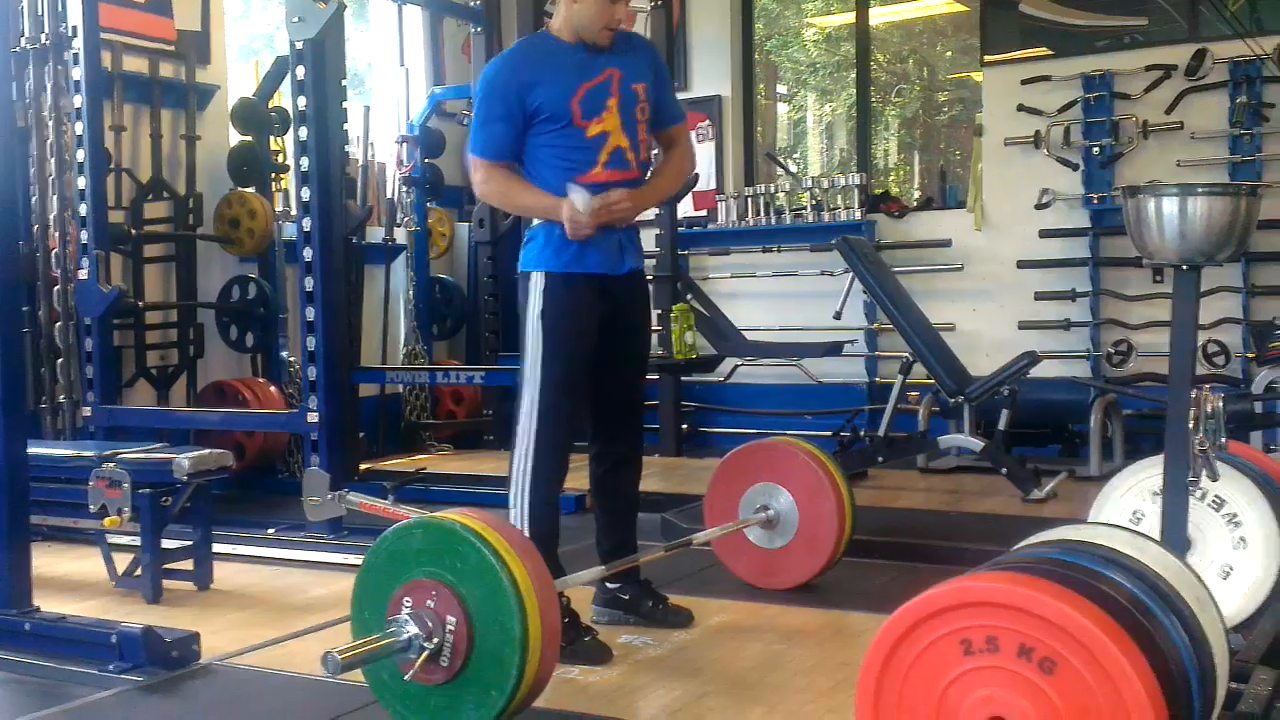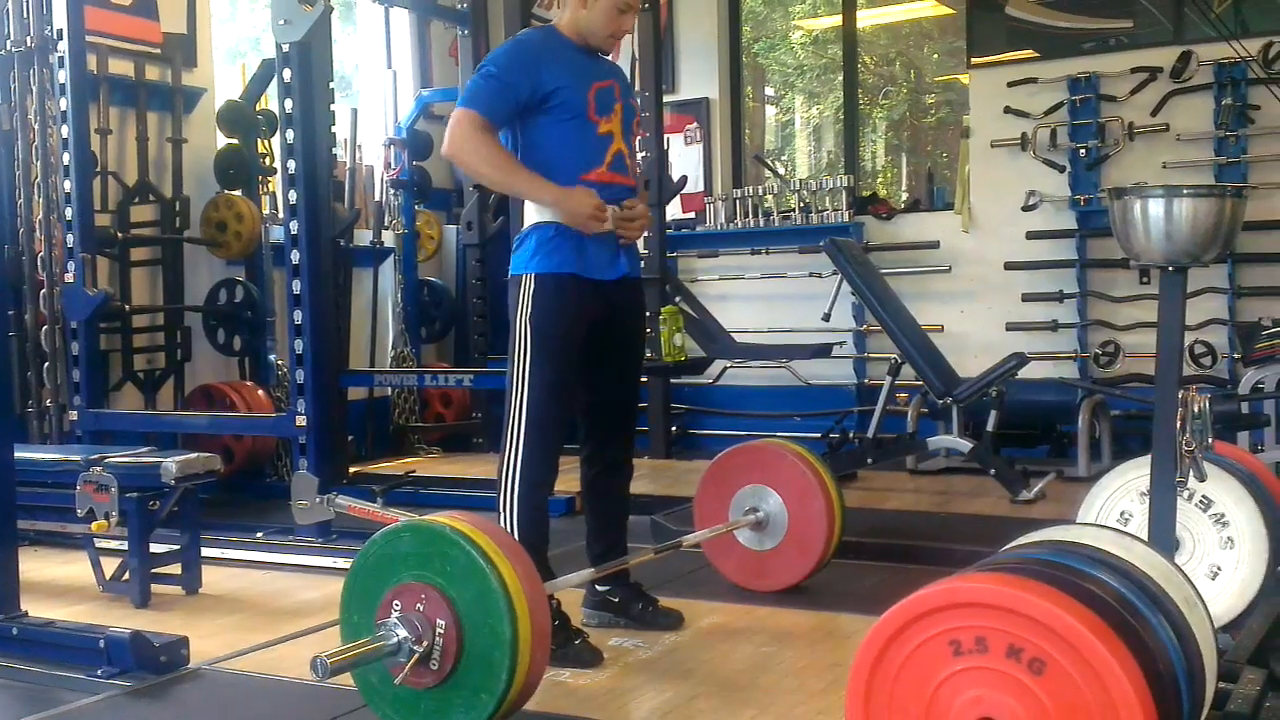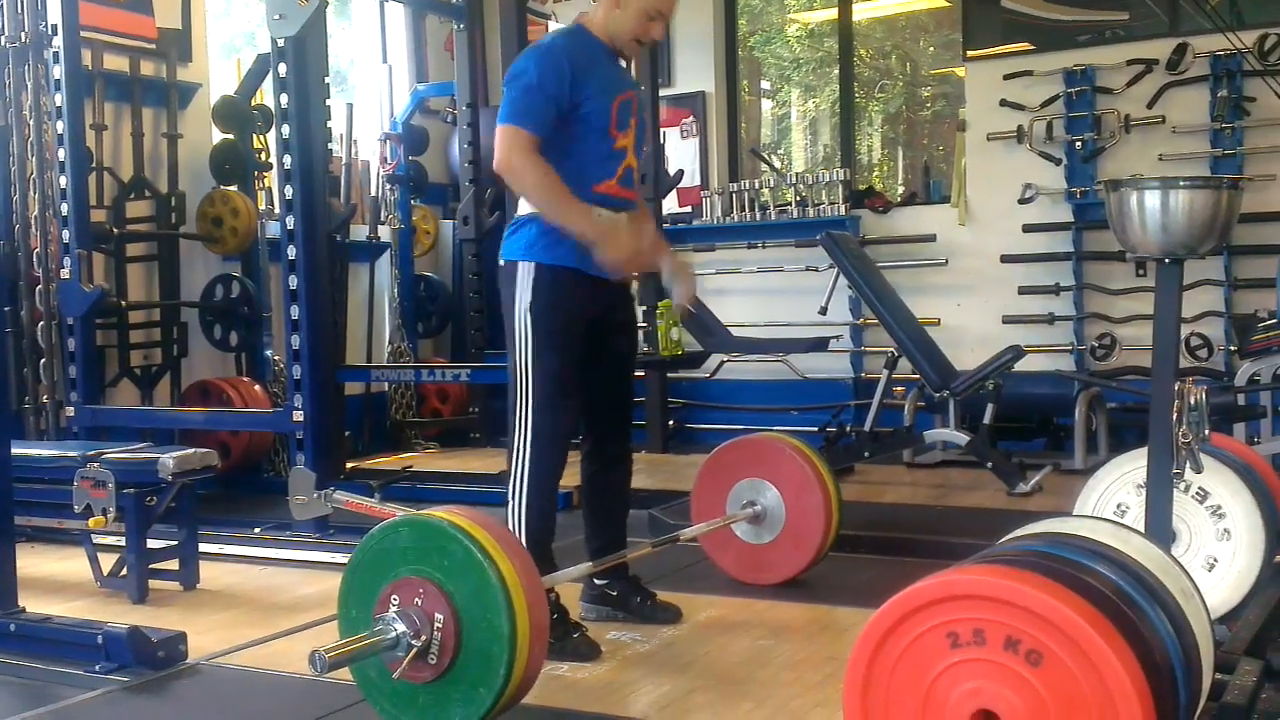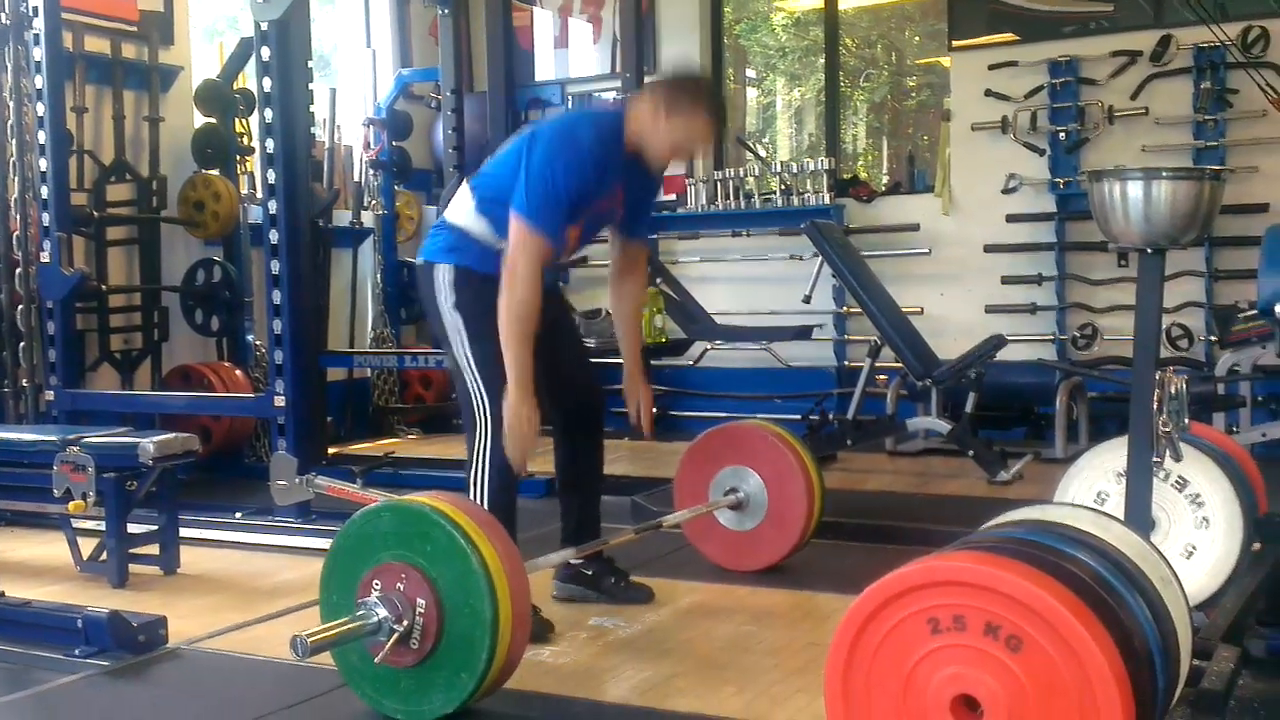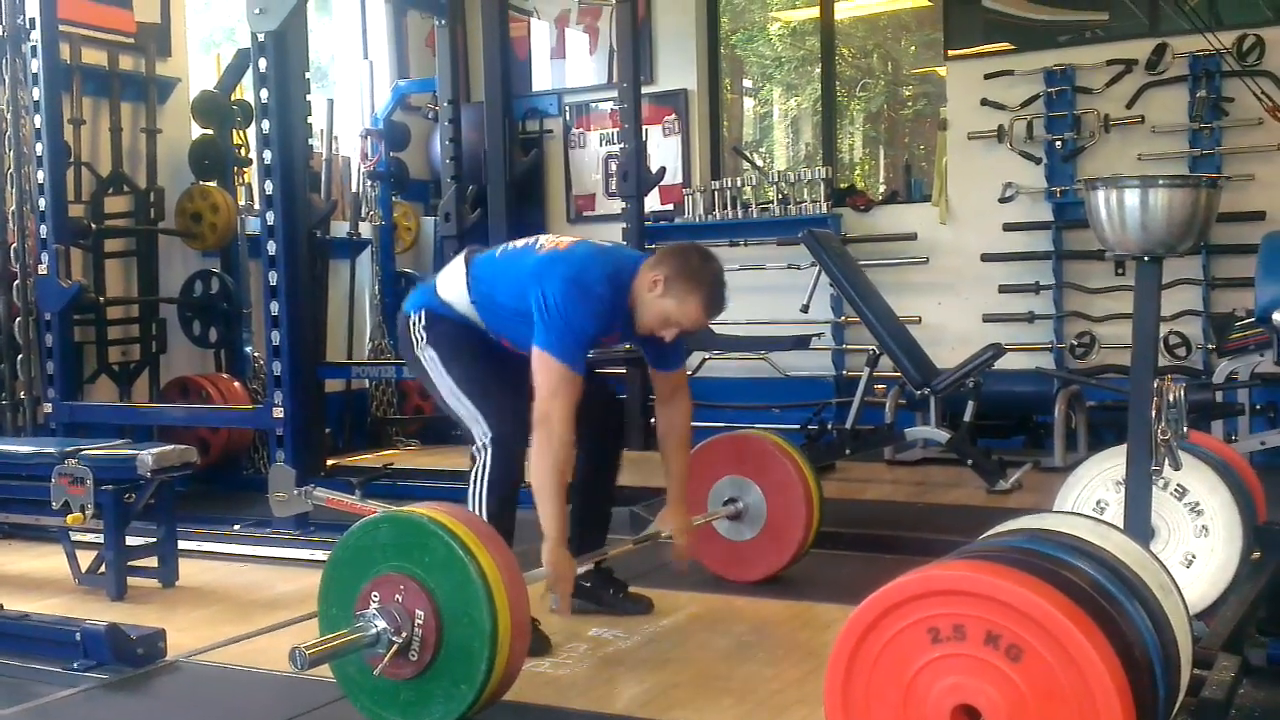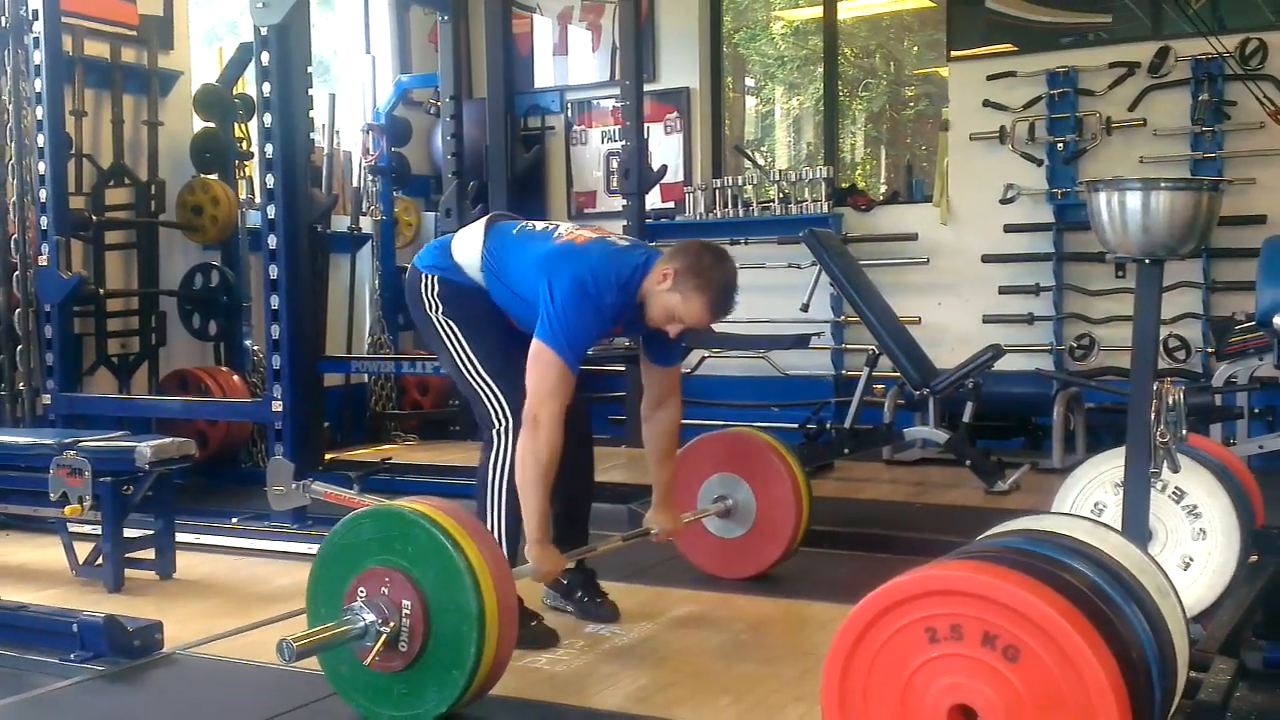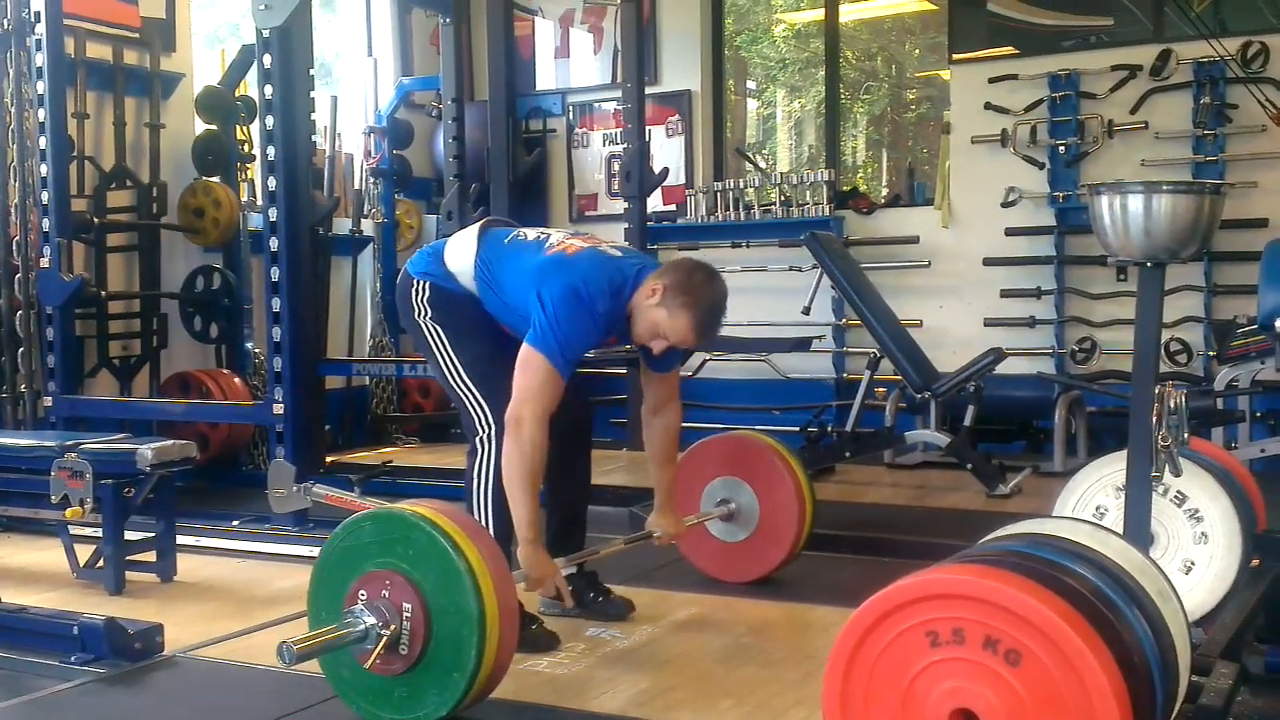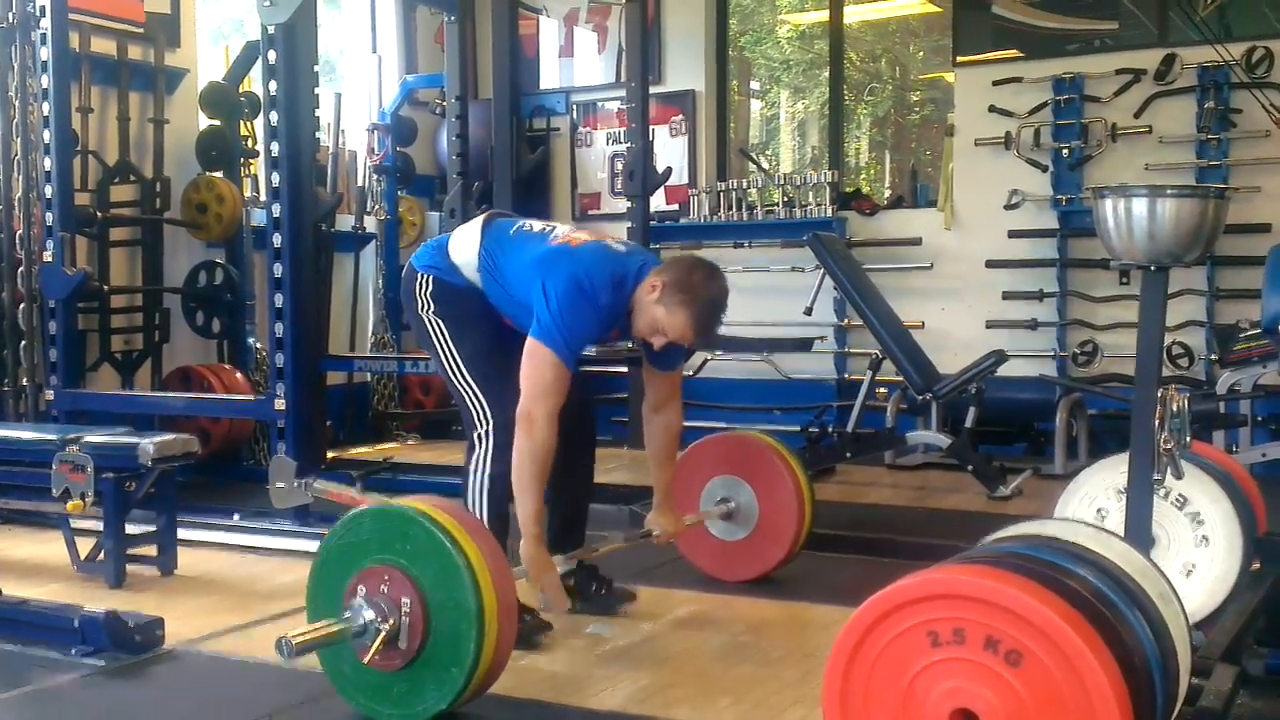
dt=0.5s
person 1, frame 1
left shoulder: (642, 58)
right shoulder: (516, 70)
left elbow: (679, 148)
right elbow: (486, 175)
left wrist: (641, 197)
right wrist: (562, 209)
left hip: (625, 268)
right hip: (560, 269)
left knee: (621, 429)
right knee: (546, 435)
left ankle: (618, 583)
person 1, frame 2
left shoulder: (613, 75)
right shoulder: (528, 56)
right elbow: (460, 140)
left wrist: (640, 209)
right wrist: (557, 198)
left hip: (619, 271)
right hip: (553, 269)
left knee: (613, 436)
right knee: (537, 439)
left ankle: (609, 585)
person 1, frame 3
left shoulder: (621, 80)
right shoulder: (553, 59)
right elbow: (511, 157)
left wrist: (657, 251)
right wrist: (598, 236)
left hip: (603, 274)
right hip: (548, 265)
left knee: (611, 430)
right knee: (545, 428)
left ankle: (608, 581)
person 1, frame 4
left shoulder: (643, 167)
right shoulder: (571, 143)
left elbow: (630, 269)
right elbow: (522, 268)
left wrist: (633, 369)
right wrist: (518, 394)
left hip: (528, 277)
right hip: (465, 264)
left knee: (583, 404)
right knee: (501, 424)
left ankle: (582, 562)
person 1, frame 5
left shoulder: (663, 297)
right shoulder: (580, 289)
left elbow: (673, 399)
right elbow: (550, 417)
left wrist: (677, 504)
right wrist: (554, 544)
left hip: (504, 329)
right hip: (441, 318)
left knee: (604, 418)
right knee: (503, 432)
left ankle: (582, 574)
person 1, frame 6
left shoulder: (666, 293)
right shoulder: (586, 286)
left elbow: (662, 402)
right elbow: (541, 413)
left wrist: (662, 503)
right wrist: (538, 542)
left hip: (506, 292)
right hip: (450, 282)
left knee: (574, 420)
right knee: (513, 418)
left ankle: (569, 574)
person 1, frame 7
left shoulder: (668, 304)
right shoulder: (578, 299)
left elbow: (661, 408)
right elbow: (524, 421)
left wrist: (664, 506)
right wrist: (530, 546)
left hip: (500, 297)
right hip: (442, 288)
left knee: (572, 420)
right knee: (497, 425)
left ankle: (568, 578)
person 1, frame 8
left shoulder: (670, 301)
right shoulder: (579, 291)
left elbow: (662, 406)
right elbow: (534, 417)
left wrist: (663, 505)
right wrist: (533, 544)
left hip: (503, 294)
right hip: (446, 283)
left knee: (575, 417)
right knee: (499, 423)
left ankle: (569, 574)
